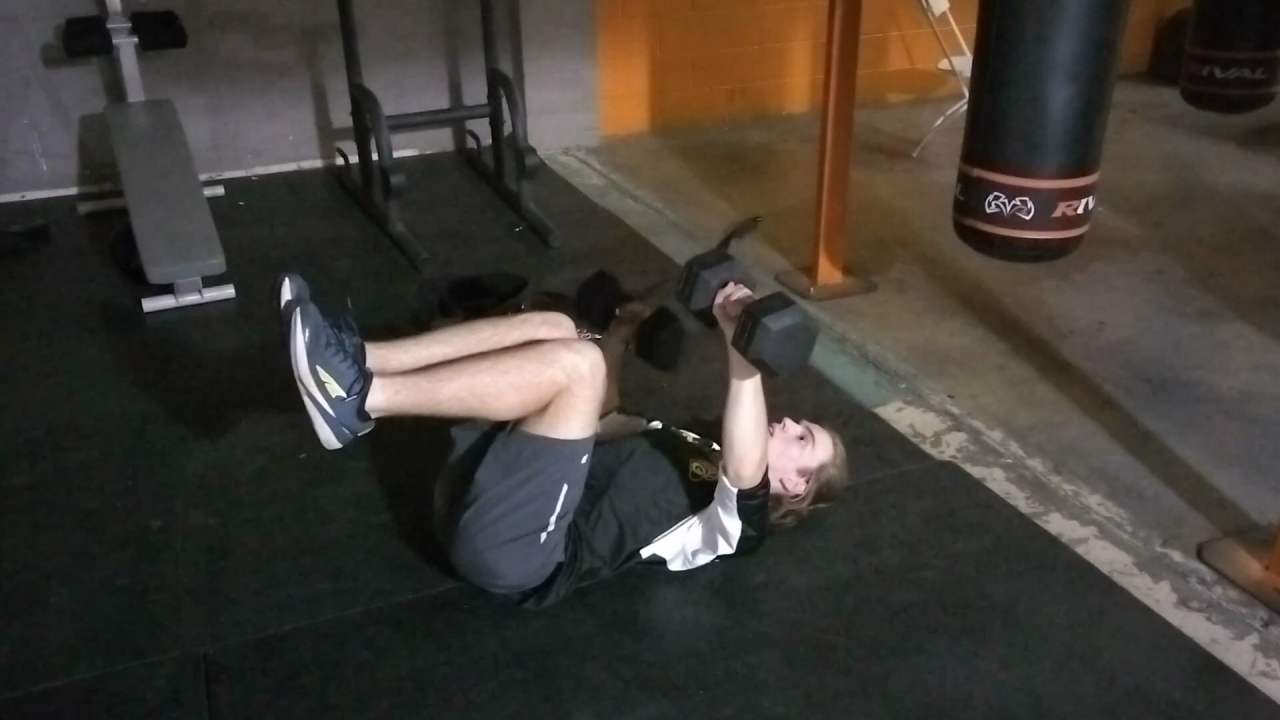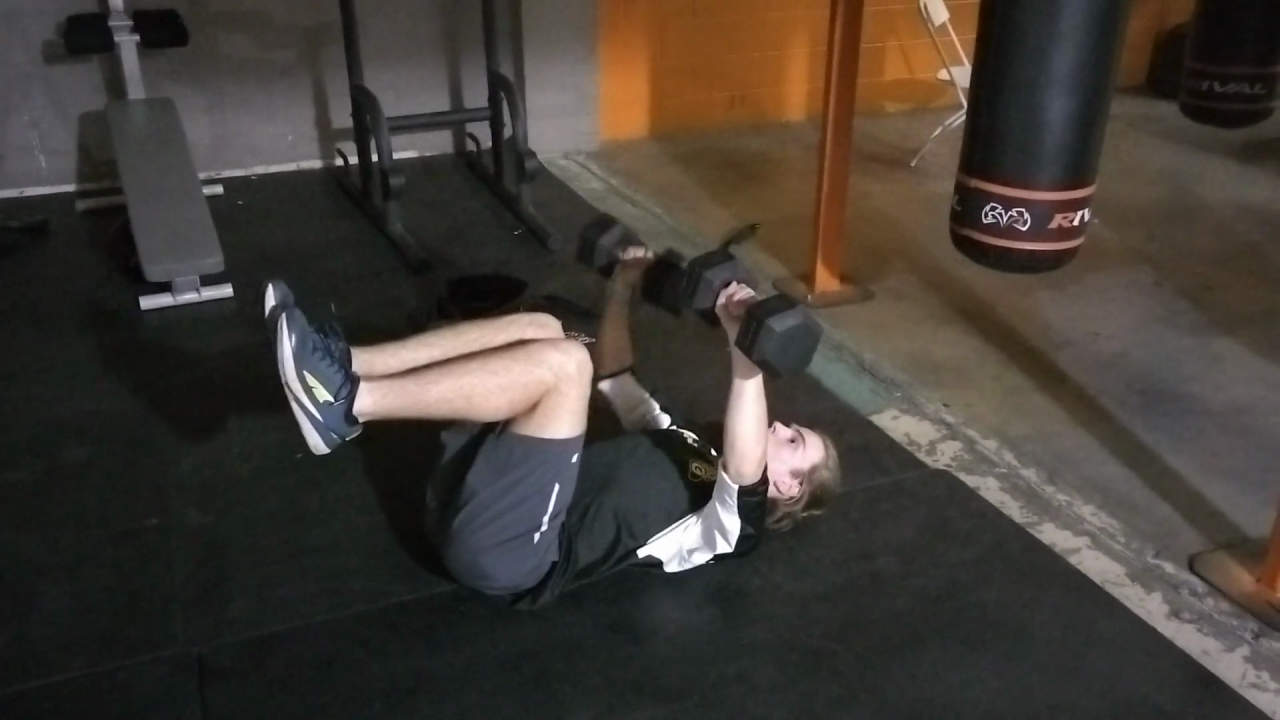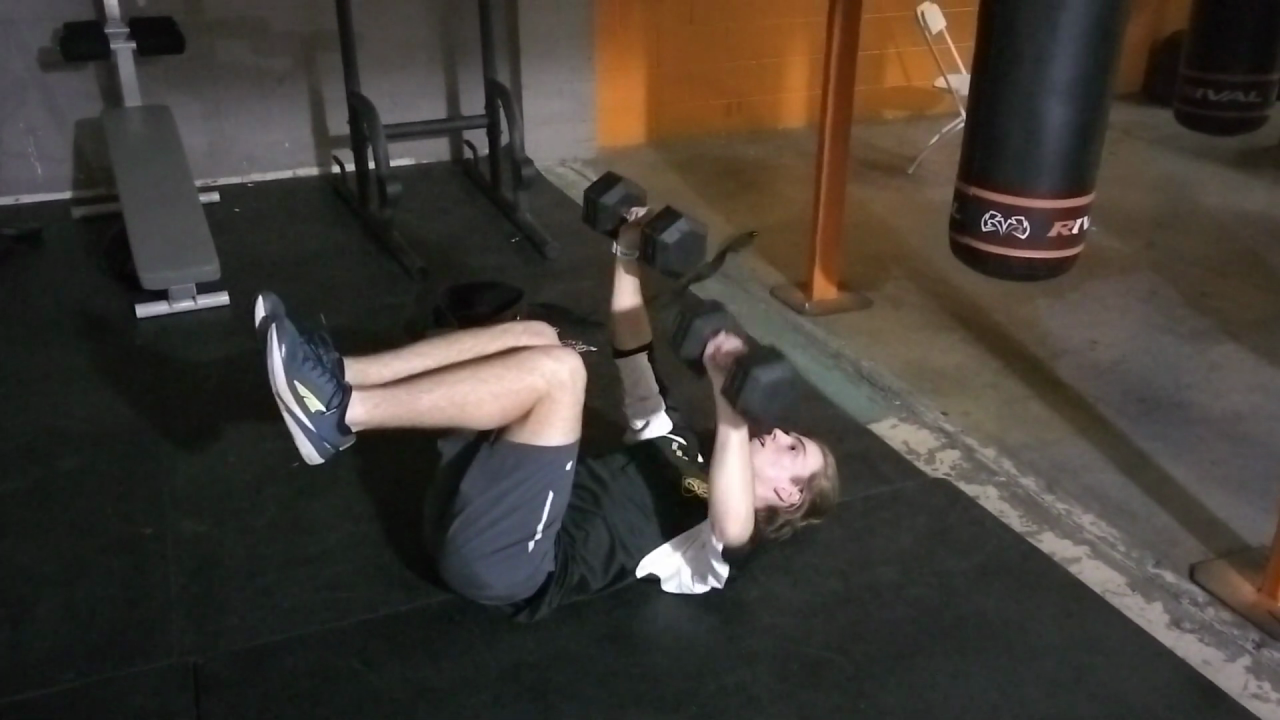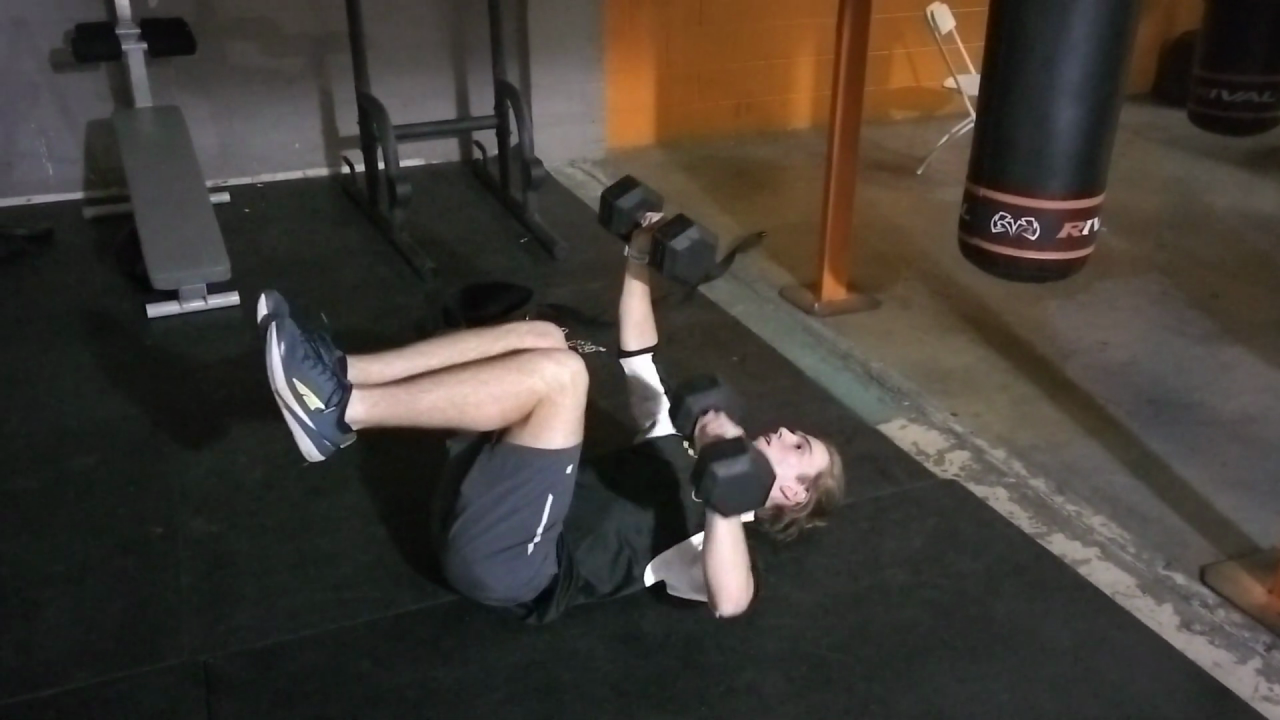
dt=1s
person 1, frame 1
left shoulder: (736, 521)
right shoulder: (690, 446)
left elbow: (745, 470)
right elbow: (599, 418)
left wrist: (743, 353)
right wrist: (617, 338)
left hip: (512, 543)
right hip: (481, 490)
left knee: (575, 362)
right knee: (552, 327)
left ankle: (358, 401)
right ankle: (356, 359)
person 1, frame 2
left shoulder: (733, 521)
right shoulder: (680, 439)
left elbow: (743, 468)
right elbow: (612, 379)
left wrist: (744, 350)
right wrist: (621, 290)
left hip: (505, 545)
right hip: (474, 492)
left knee: (562, 363)
right knee: (540, 328)
left ankle: (346, 403)
right ankle: (343, 362)
person 1, frame 3
left shoulder: (721, 547)
right shoulder: (674, 444)
left elbow: (735, 527)
right elbow: (633, 354)
left wrist: (731, 406)
right wrist: (627, 256)
left hip: (501, 558)
right hip: (474, 502)
left knee: (556, 369)
right knee: (534, 336)
left ankle: (340, 416)
right ankle: (337, 374)
person 1, frame 4
left shoulder: (729, 524)
right shoulder: (679, 442)
left elbow: (731, 601)
right elbow: (638, 358)
right wrist: (638, 261)
left hip: (505, 558)
right hip: (478, 502)
left knee: (560, 373)
right knee: (541, 337)
left ankle: (340, 411)
right ankle: (339, 370)
